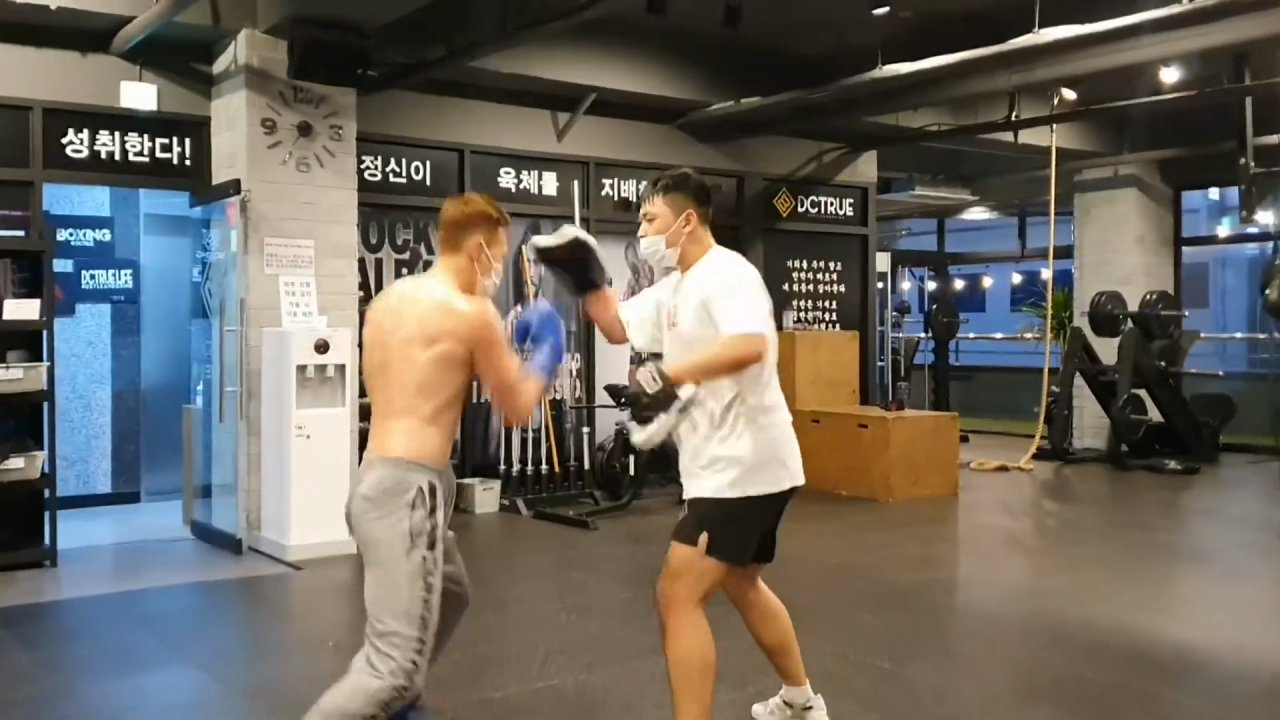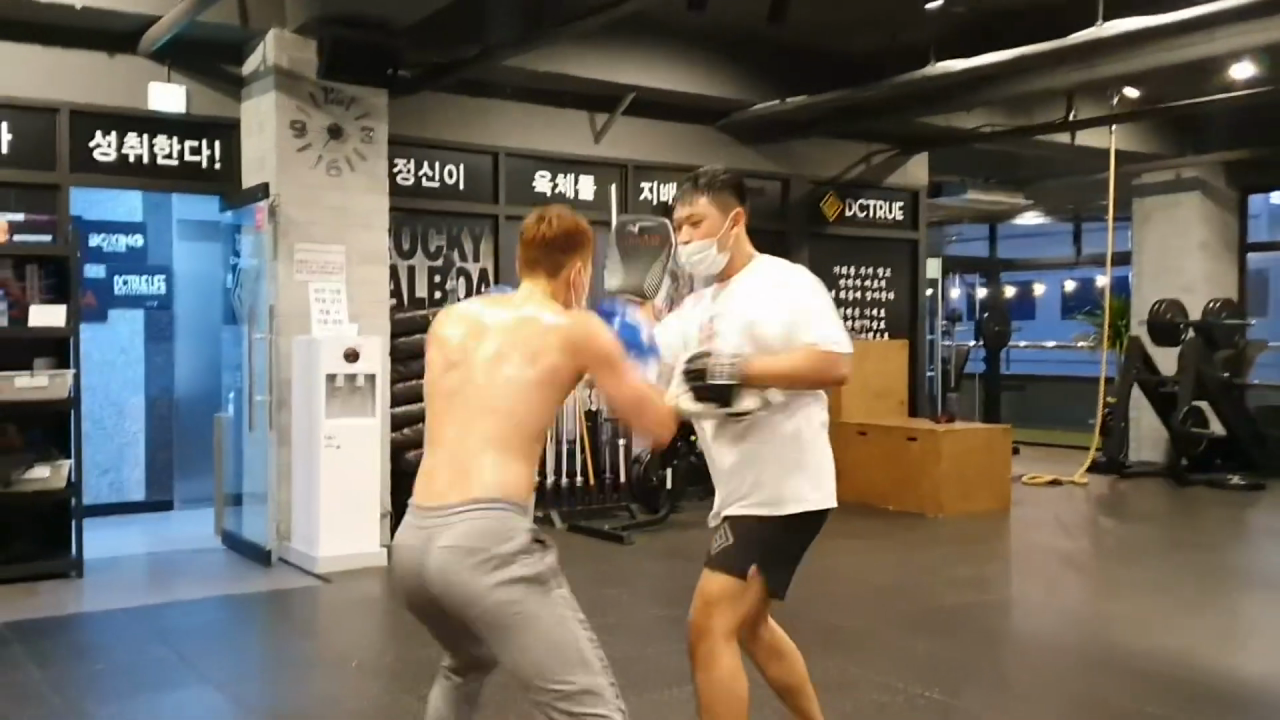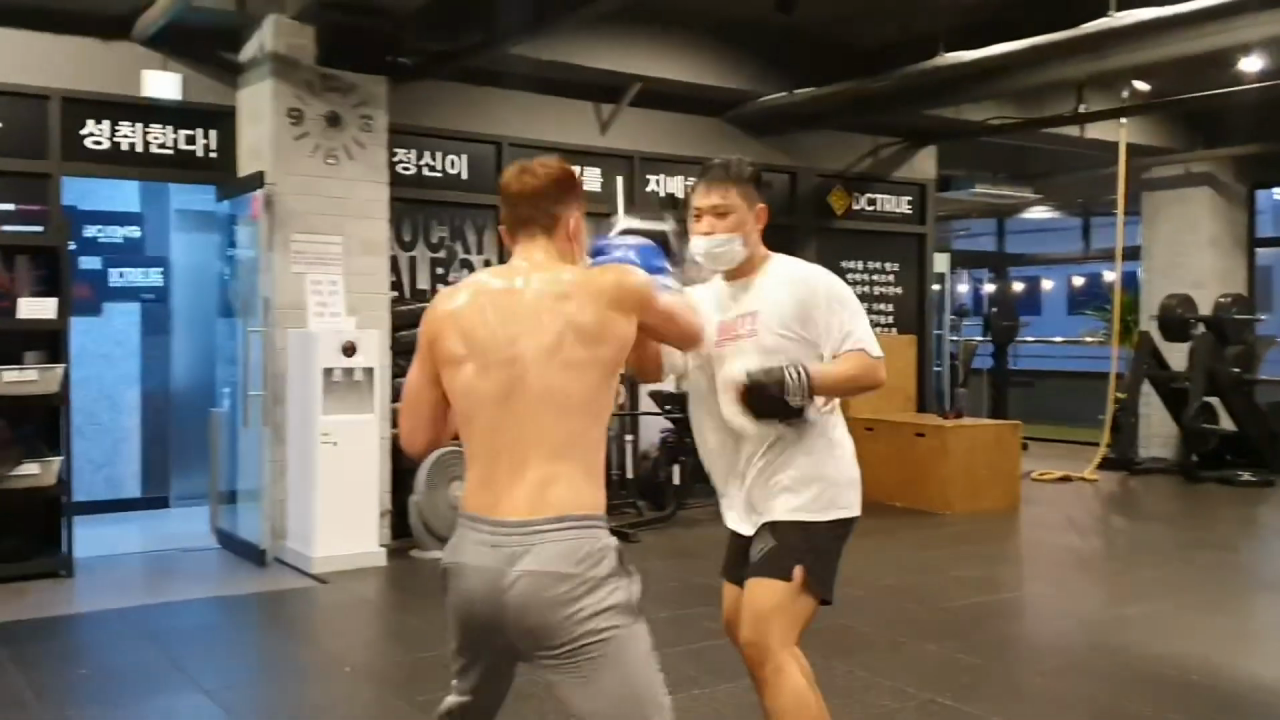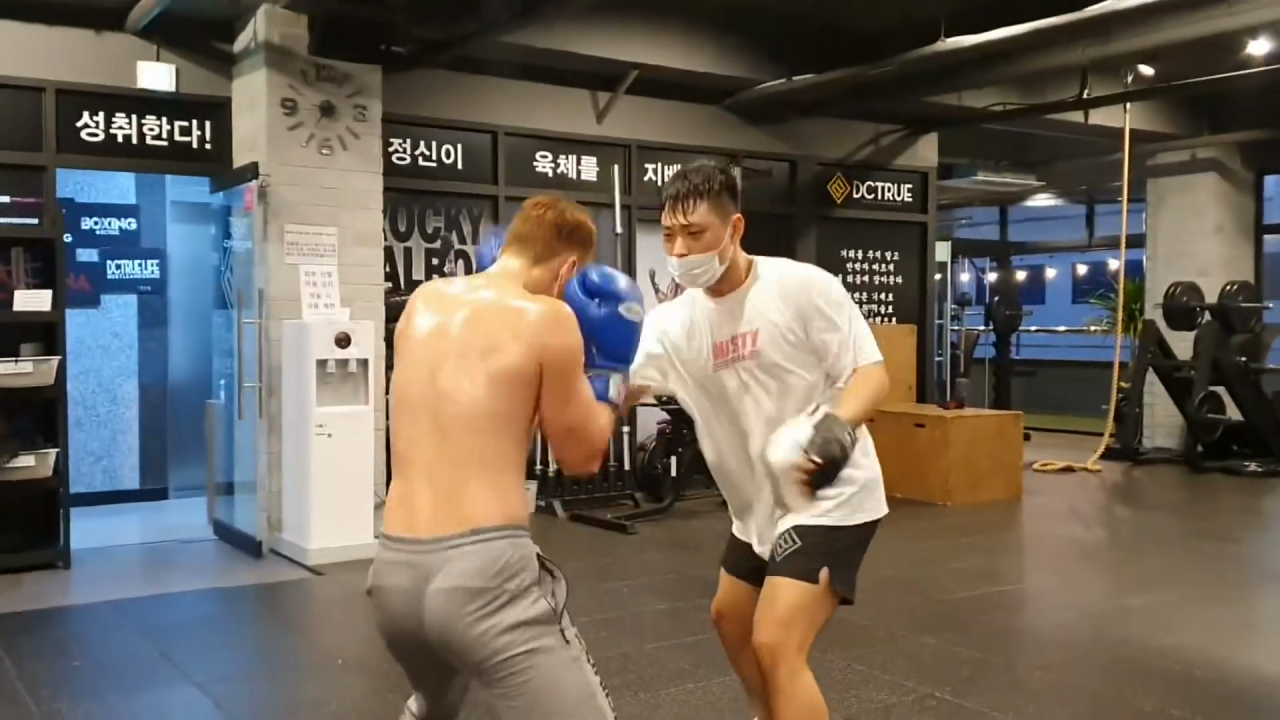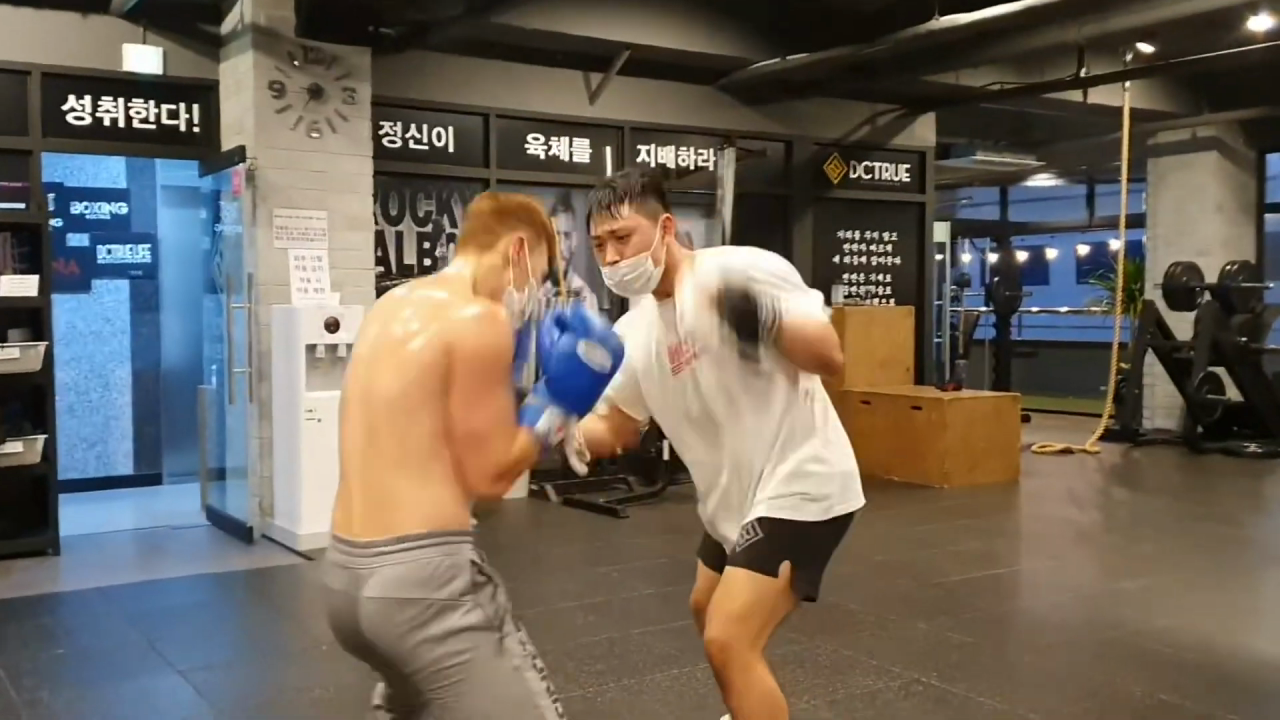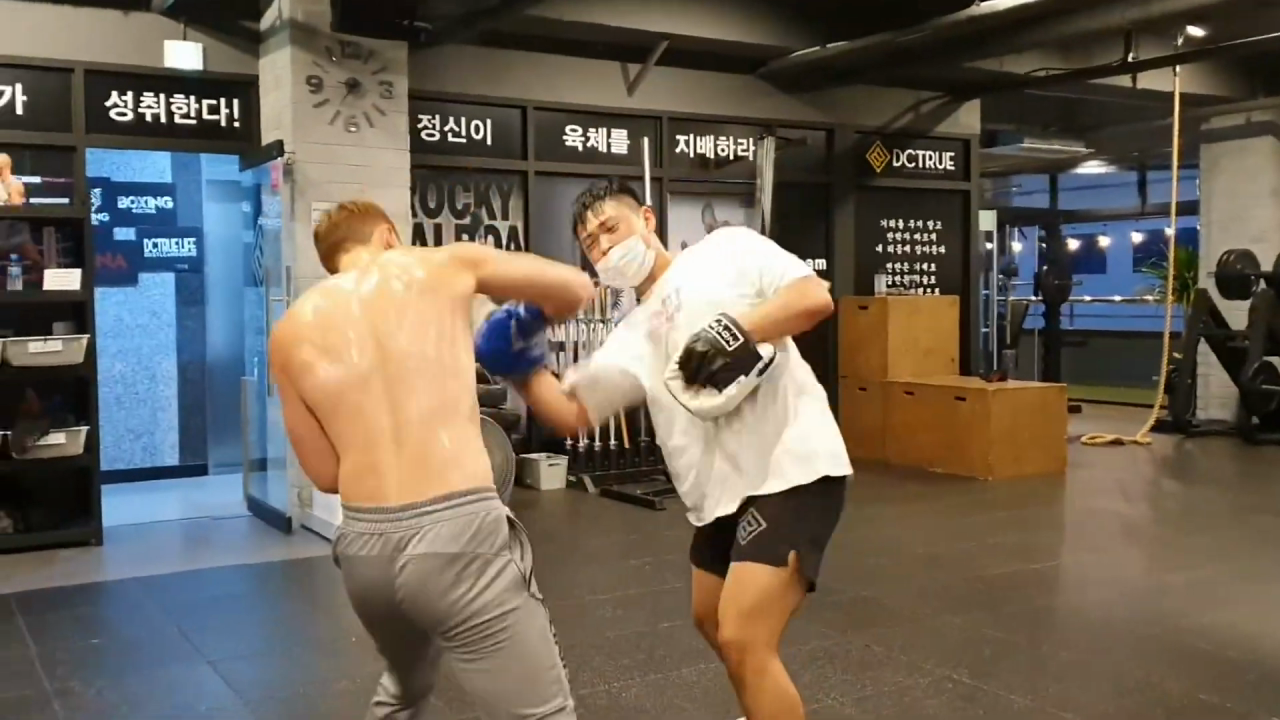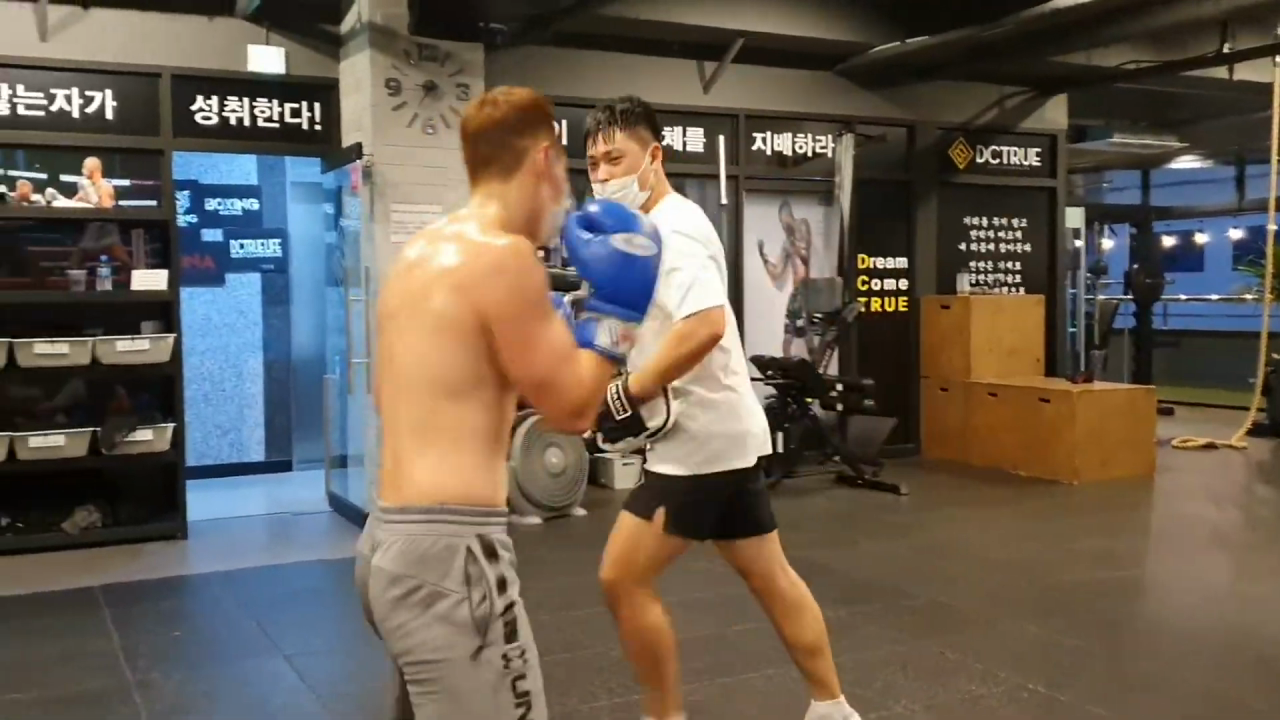
dt=0.4s
person 1, frame 1
left shoulder: (730, 272)
right shoulder: (674, 290)
left elbow: (750, 350)
right elbow: (621, 330)
left wrist: (668, 377)
right wrist: (590, 277)
left hip: (745, 468)
right hip: (740, 466)
left knee: (678, 597)
right knee: (741, 583)
person 1, frame 2
left shoulder: (784, 283)
right shoulder: (697, 307)
left elbow: (832, 365)
left wrist: (742, 371)
left hip: (780, 492)
right hip: (744, 493)
left knee: (708, 629)
right knee: (745, 622)
person 1, frame 3
left shoulder: (806, 284)
right shoulder: (700, 300)
left elbow: (870, 367)
right elbow: (646, 367)
left wrist: (800, 382)
left hip: (808, 496)
right hip: (750, 498)
left knee: (766, 641)
right knee: (744, 626)
person 1, frame 4
left shoulder: (800, 288)
right shoulder: (676, 317)
left elbow: (870, 372)
left wrist: (838, 428)
left hip: (831, 500)
right hip: (759, 507)
left knee: (775, 645)
right knee: (729, 617)
person 1, frame 5
left shoulder: (741, 270)
right shoulder: (634, 333)
left elbow: (826, 355)
right elbow: (614, 429)
left wrist: (770, 325)
right wrist: (577, 440)
left hip: (804, 490)
right hip: (740, 498)
left knee: (729, 640)
right knee: (709, 612)
person 1, frame 6
left shoulder: (724, 251)
right shoulder: (631, 335)
left elbow: (813, 298)
right elbow: (569, 415)
left wrist: (733, 330)
right wrist: (521, 366)
left hip: (790, 472)
right hip: (721, 489)
left knee: (742, 639)
right knee: (715, 622)
person 1, frame 7
left shoulder: (674, 230)
right shoulder: (659, 229)
left elbow: (705, 327)
left wrist: (627, 392)
left hip: (701, 436)
right hip: (727, 433)
left knee: (623, 578)
right knee: (770, 576)
person 2, frame 1
left shoulder: (389, 296)
right shoulder: (472, 314)
right elbow: (518, 406)
right wrist: (542, 356)
left hip: (381, 486)
right hip: (407, 496)
left knee: (448, 600)
right knee: (394, 664)
person 2, frame 2
left shoulder: (450, 322)
right shoulder: (578, 331)
right elbow: (658, 426)
right wrist: (631, 360)
left hip: (417, 541)
right hip: (489, 544)
left knee: (467, 665)
person 2, frame 3
left shoulder: (450, 308)
right shoulder: (612, 287)
left elbow: (414, 438)
right elbow: (692, 331)
right wrist: (650, 270)
left hip: (475, 557)
right hip: (569, 563)
person 2, frame 4
left shoulder: (424, 303)
right shoulder: (548, 322)
right elbow: (582, 456)
right wrist: (610, 366)
left hip: (396, 572)
right hip: (486, 575)
person 2, frame 5
left shoulder: (395, 305)
right shoulder: (476, 324)
right elbow: (485, 479)
right wrist: (558, 404)
left hip: (347, 576)
right hip: (427, 577)
person 2, frame 6
left shoulder: (291, 329)
right shoulder: (444, 264)
left elbow: (325, 474)
right elbow: (576, 289)
left hip: (364, 546)
right hip: (459, 532)
person 2, frame 7
left shoulder: (420, 255)
right shoulder: (501, 259)
right elbow: (566, 412)
right wrist: (614, 311)
left hip: (388, 541)
right hip: (444, 552)
